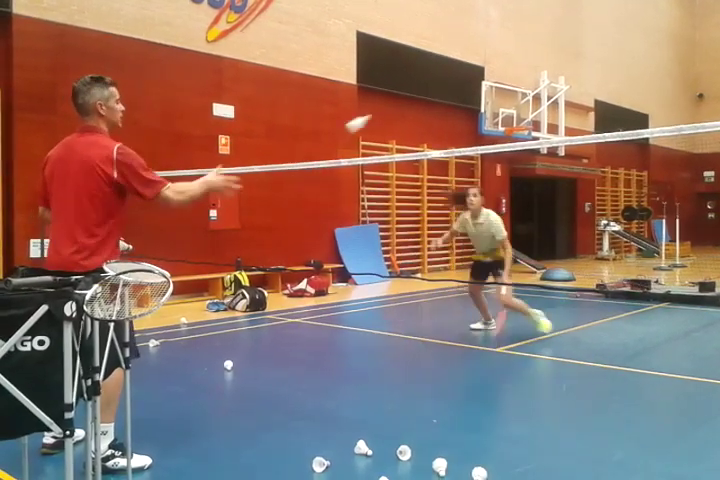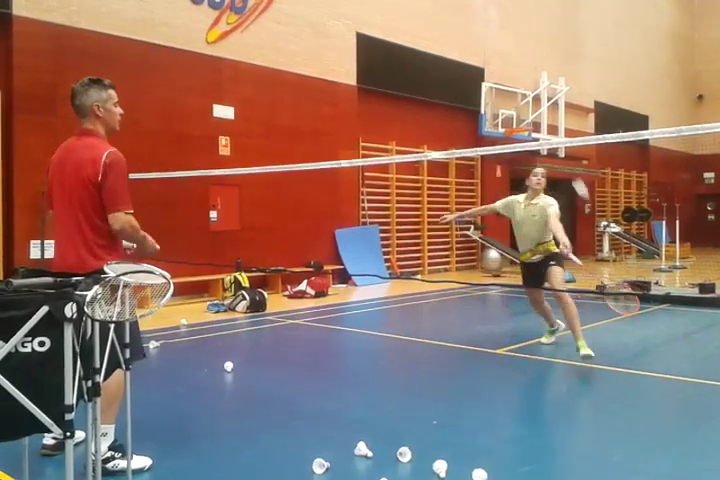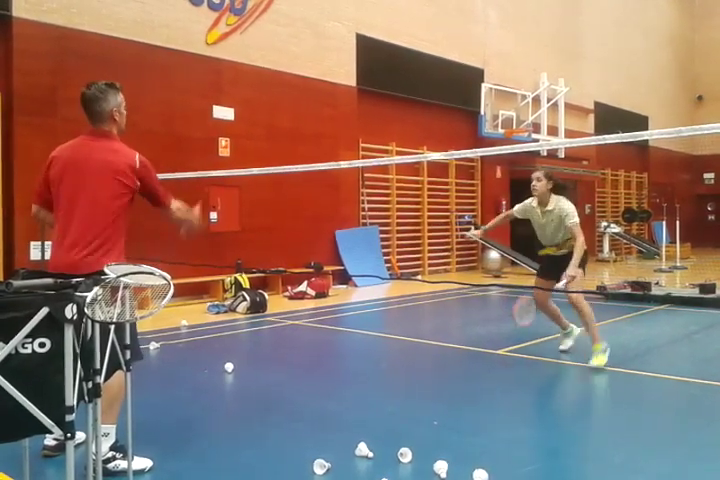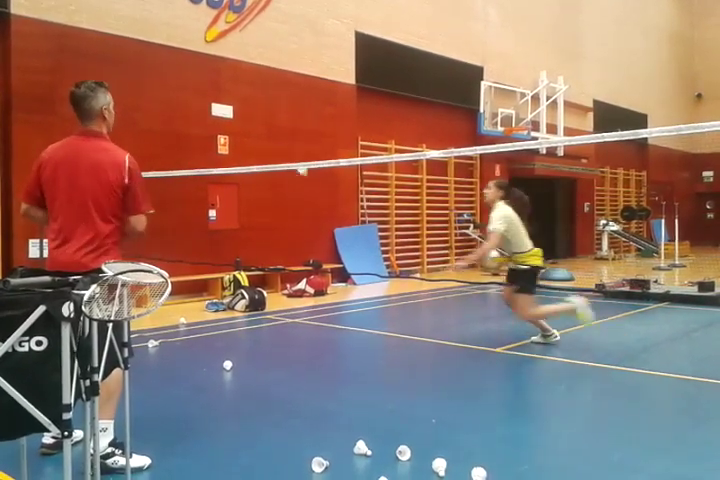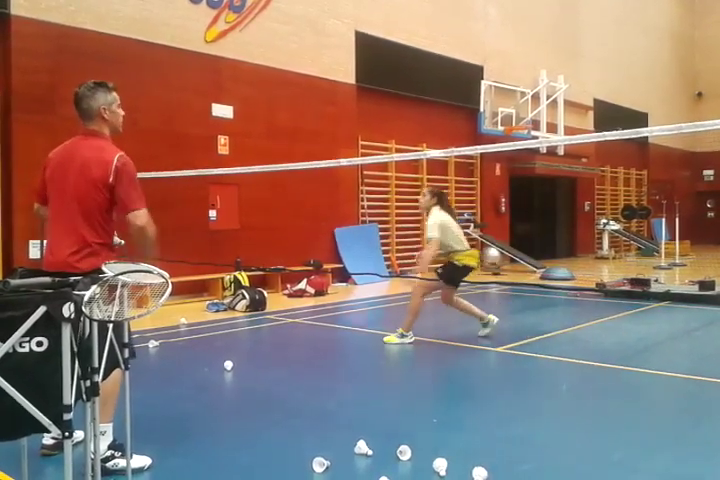
dt=0.5s
person 1, frame 1
left shoulder: (56, 154)
right shoulder: (115, 154)
left elbow: (45, 213)
right elbow: (169, 194)
right wrist: (209, 182)
left hip: (59, 269)
right hip: (94, 272)
right knee: (113, 358)
left ankle: (54, 431)
right ankle: (105, 447)
person 1, frame 2
left shoulder: (60, 155)
right shoulder: (108, 157)
right elbow: (119, 221)
right wrist: (147, 243)
left hip: (66, 270)
right hip: (101, 273)
right knee: (117, 359)
left ankle: (56, 432)
right ankle: (105, 449)
person 1, frame 3
left shoulder: (59, 155)
right shoulder: (131, 161)
left elbow: (39, 211)
right elbow: (171, 208)
right wrist: (191, 218)
left hip: (61, 271)
right hip: (101, 273)
right knee: (116, 360)
left ankle: (56, 434)
right ankle: (107, 450)
person 1, frame 4
left shoulder: (50, 155)
right shoulder: (122, 161)
left elbow: (29, 209)
right elbow: (137, 226)
left hip: (59, 270)
right hip: (99, 272)
right knee: (112, 358)
left ankle: (54, 432)
right ankle: (104, 446)
person 1, frame 5
left shoulder: (56, 155)
right shoulder: (115, 160)
left elbow: (41, 209)
right elbow: (140, 223)
right wrist: (148, 262)
left hip: (56, 270)
right hip: (94, 272)
right knee: (110, 360)
left ankle: (54, 432)
right ankle: (104, 448)
person 2, frame 1
left shoulder: (493, 219)
right shoulder: (464, 218)
left elbow: (506, 248)
right elbow: (452, 232)
left wrist: (506, 274)
right wrist: (440, 241)
left hip: (498, 258)
right hip: (481, 257)
left knee: (505, 300)
right knee: (474, 292)
left ankle: (536, 316)
right ankle: (488, 321)
person 2, frame 2
left shoulder: (549, 202)
right shoulder: (513, 202)
left elbow: (554, 224)
right elbow: (486, 209)
left wrist: (563, 238)
right wrist: (457, 215)
left hip: (548, 254)
right hip: (527, 258)
left knee: (560, 292)
right knee: (536, 302)
left ankle: (580, 343)
right ankle: (554, 326)
person 2, frame 3
left shoulder: (564, 206)
right shoulder: (530, 205)
left elbow: (579, 237)
right elbow: (507, 215)
left wrist: (573, 266)
right wrist: (482, 230)
left hip: (571, 254)
right hip: (550, 253)
left knee: (575, 298)
right knee: (540, 300)
left ankle: (599, 346)
right ankle: (568, 329)
person 2, frame 4
left shoulder: (499, 212)
right shoulder: (501, 210)
left elbow: (491, 244)
left wrist: (466, 261)
left hip: (525, 262)
right hip: (518, 260)
left knee: (526, 313)
right knee: (509, 299)
left ankle: (573, 306)
right ankle: (548, 333)
person 2, frame 5
left shoulder: (434, 219)
right shoulder: (440, 215)
left elbow: (433, 247)
left wrist: (423, 267)
right wrist: (430, 253)
left hip: (461, 261)
right hip: (462, 259)
left knee: (419, 289)
right knee: (447, 298)
left ankle: (405, 333)
right ankle: (486, 319)
